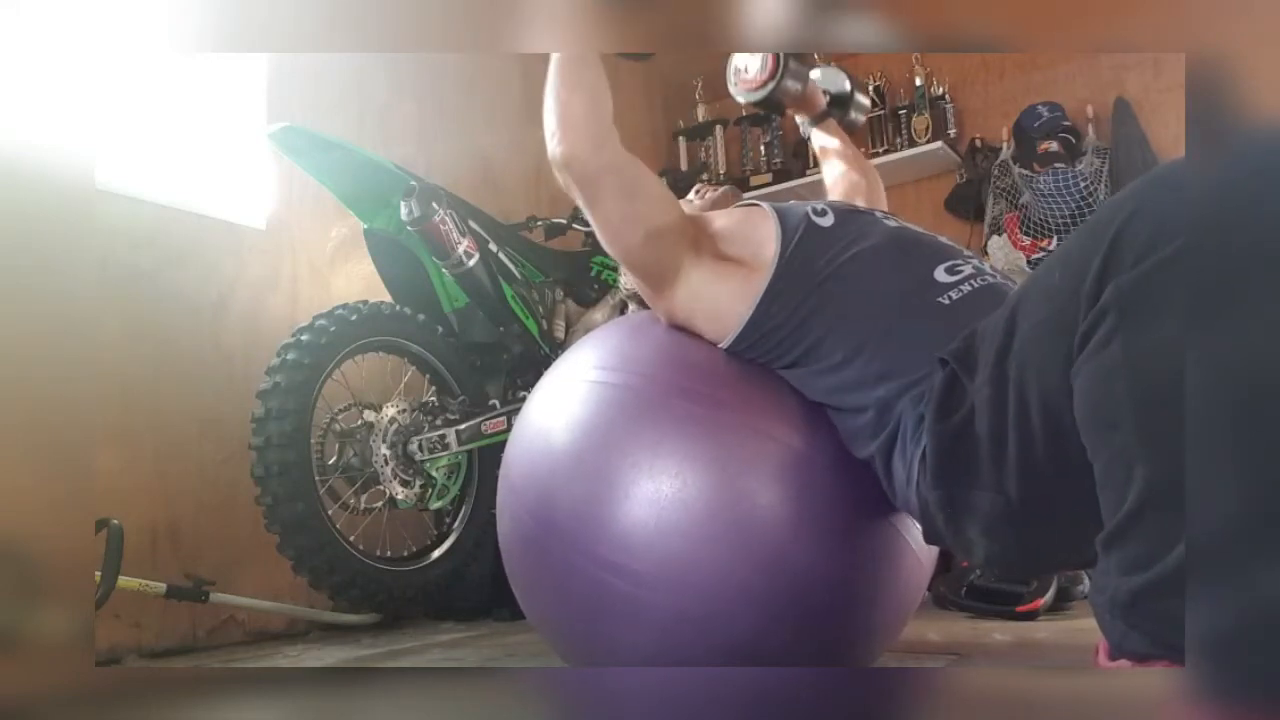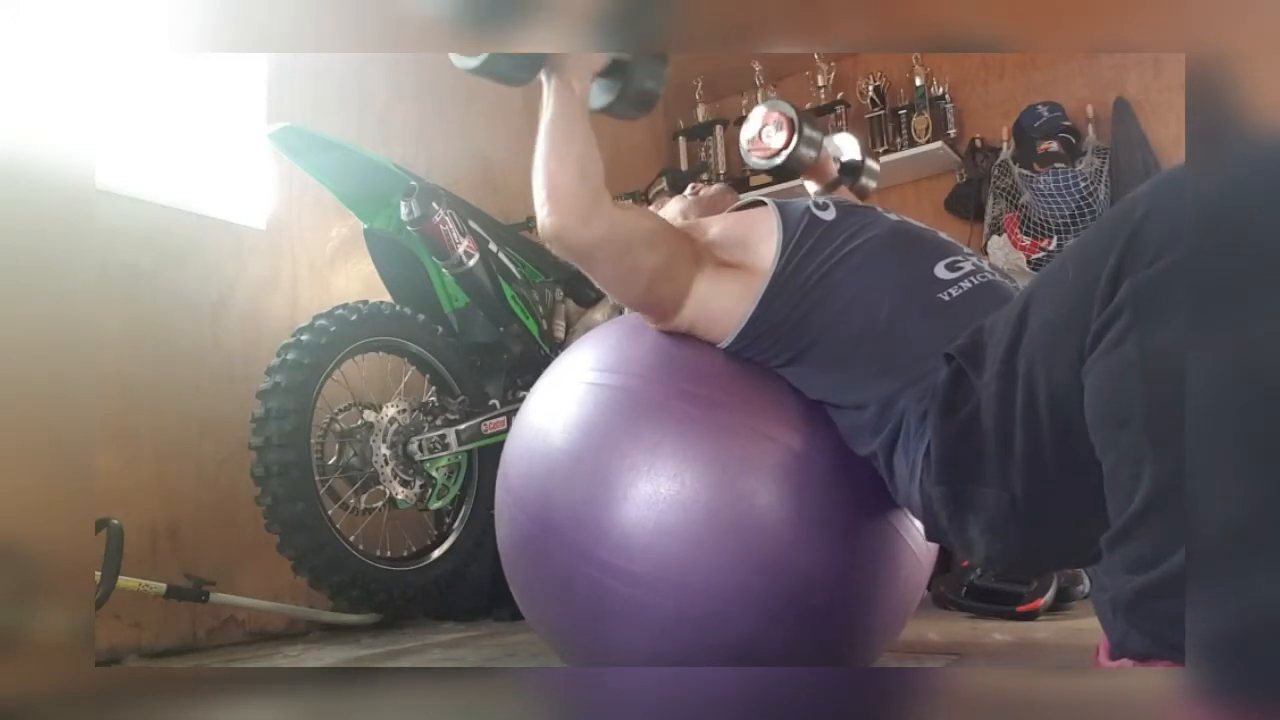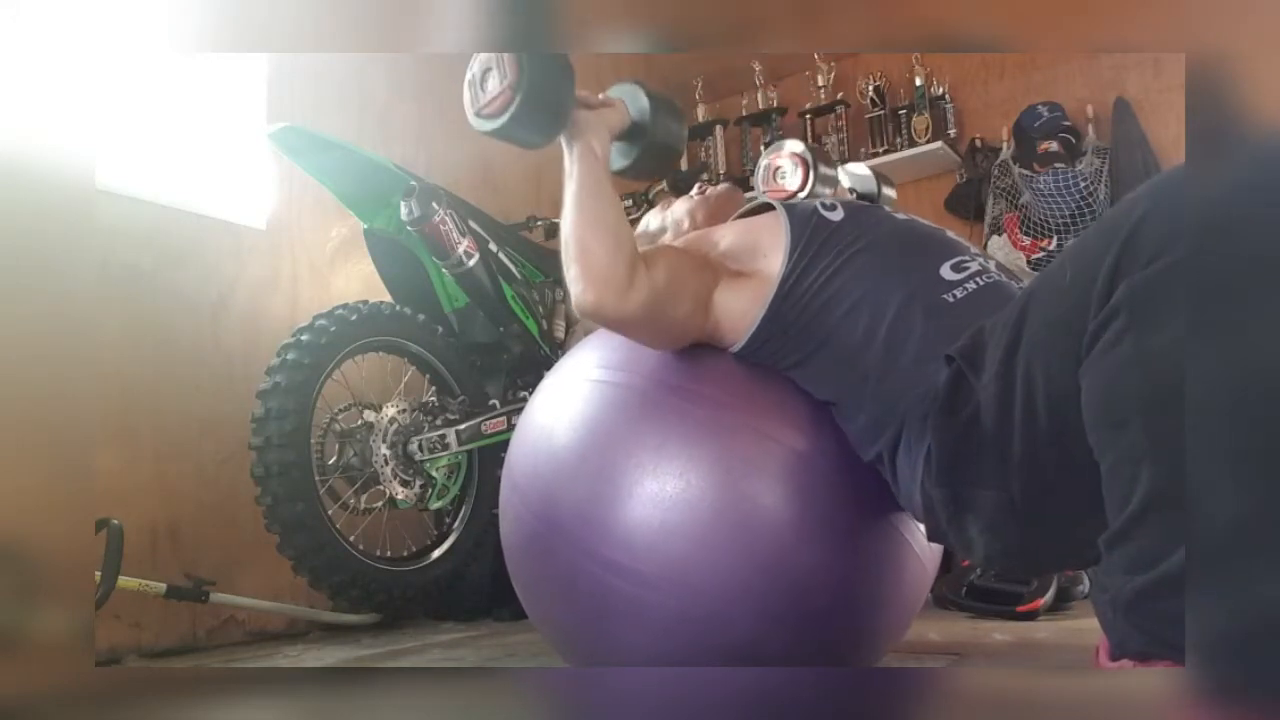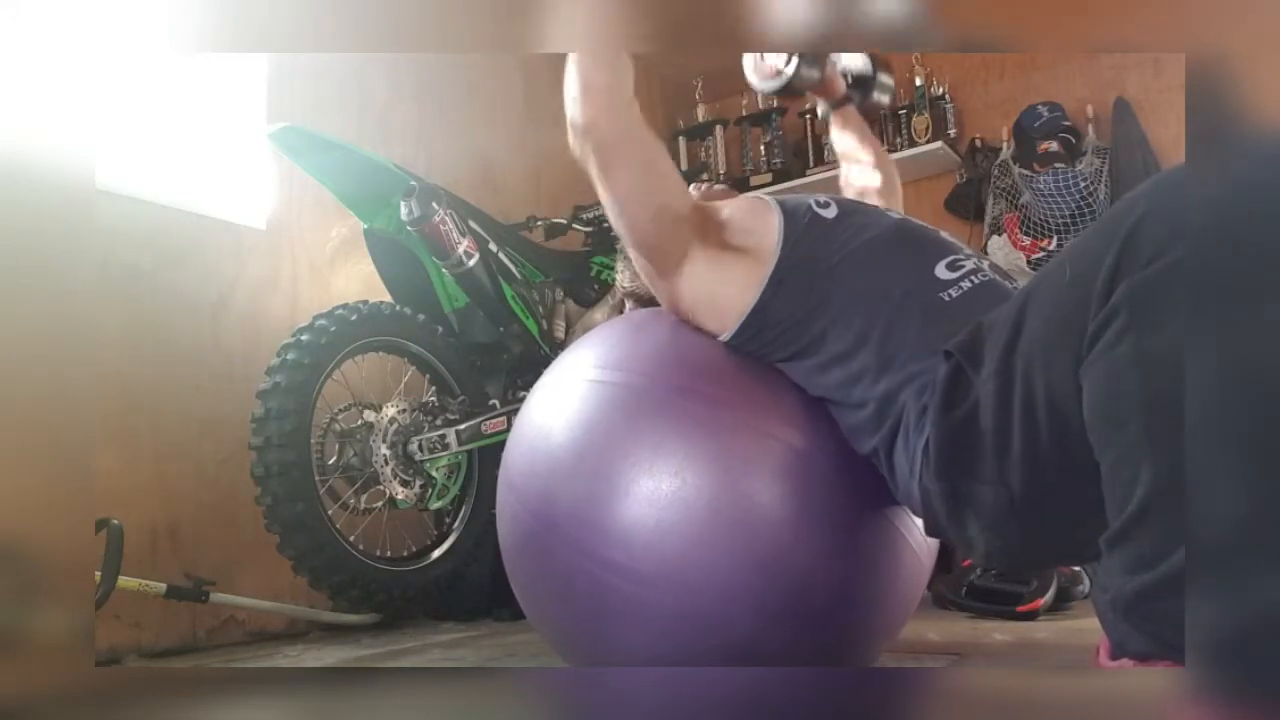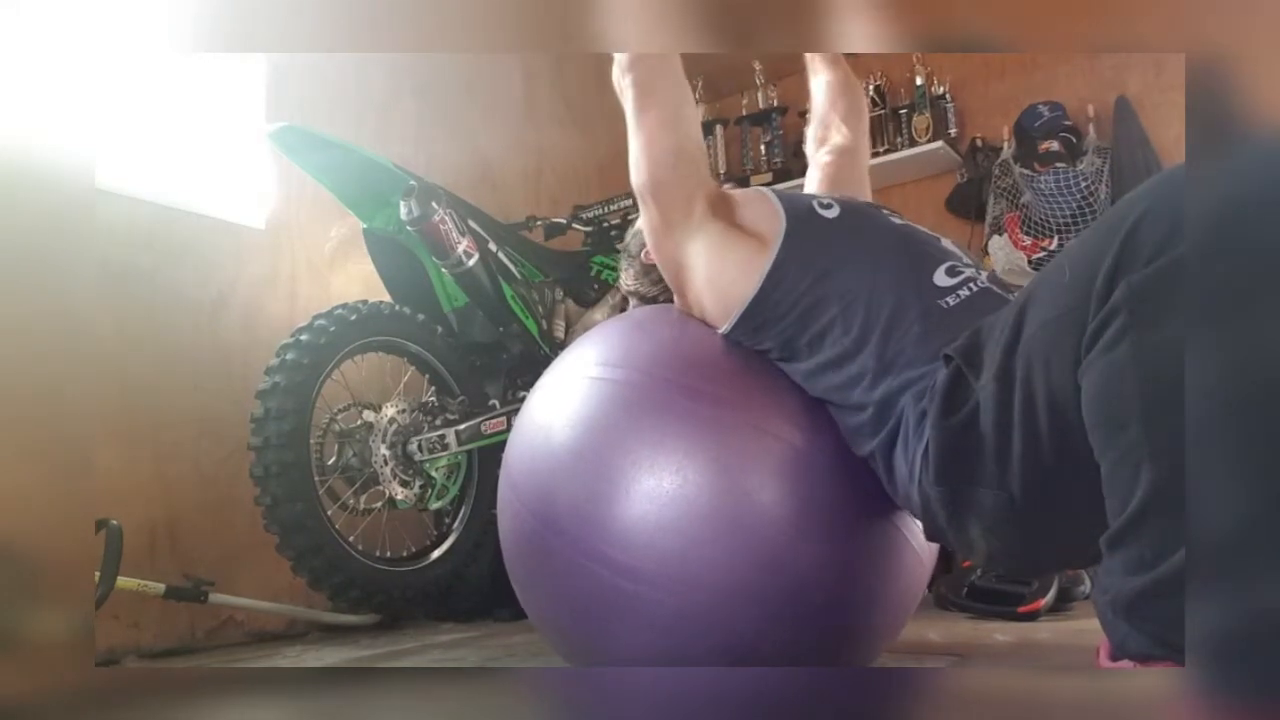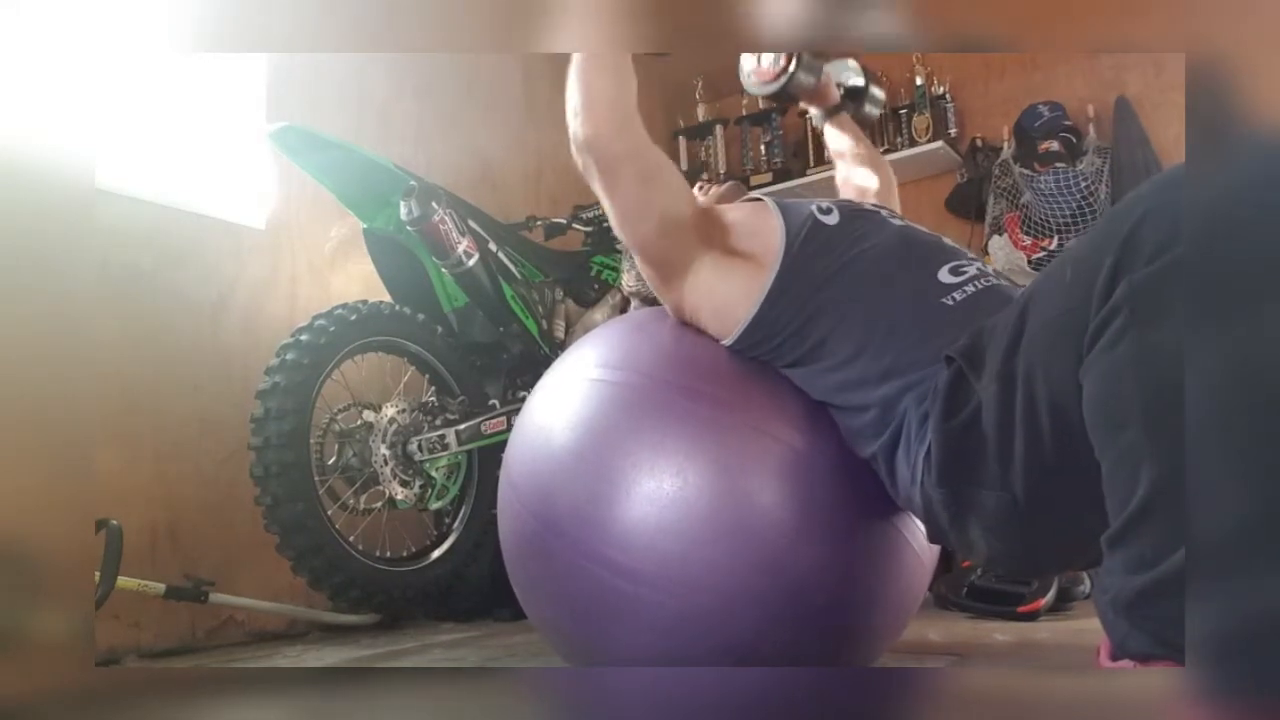
dt=0.4s
person 1, frame 1
left shoulder: (801, 223)
right shoulder: (683, 257)
left elbow: (854, 177)
right elbow: (582, 152)
left wrist: (813, 111)
right wrist: (575, 42)
right hip: (964, 424)
right knee: (1165, 213)
right ankle: (1148, 642)
person 1, frame 2
left shoulder: (772, 237)
right shoulder: (684, 271)
right elbow: (573, 221)
left wrist: (823, 180)
right wrist: (567, 80)
right hip: (974, 427)
right knee: (1180, 214)
right ankle: (1157, 643)
person 1, frame 3
left shoulder: (776, 245)
right shoulder: (698, 264)
right elbow: (608, 291)
left wrist: (835, 206)
right wrist: (585, 139)
right hip: (969, 420)
right knee: (1172, 222)
right ankle: (1151, 645)
person 1, frame 4
left shoulder: (779, 241)
right shoulder: (687, 256)
left elbow: (877, 183)
right elbow: (599, 125)
left wrist: (836, 99)
right hip: (972, 422)
right ankle: (1152, 643)
person 1, frame 5
left shoulder: (810, 216)
right shoulder: (691, 234)
left elbow: (837, 133)
right elbow: (642, 81)
right hip: (971, 427)
right ankle: (1152, 644)
person 1, frame 6
left shoulder: (791, 236)
right shoulder: (691, 253)
left elbow: (873, 184)
right elbow: (604, 142)
left wrist: (829, 105)
right hip: (974, 426)
right ankle: (1151, 643)
